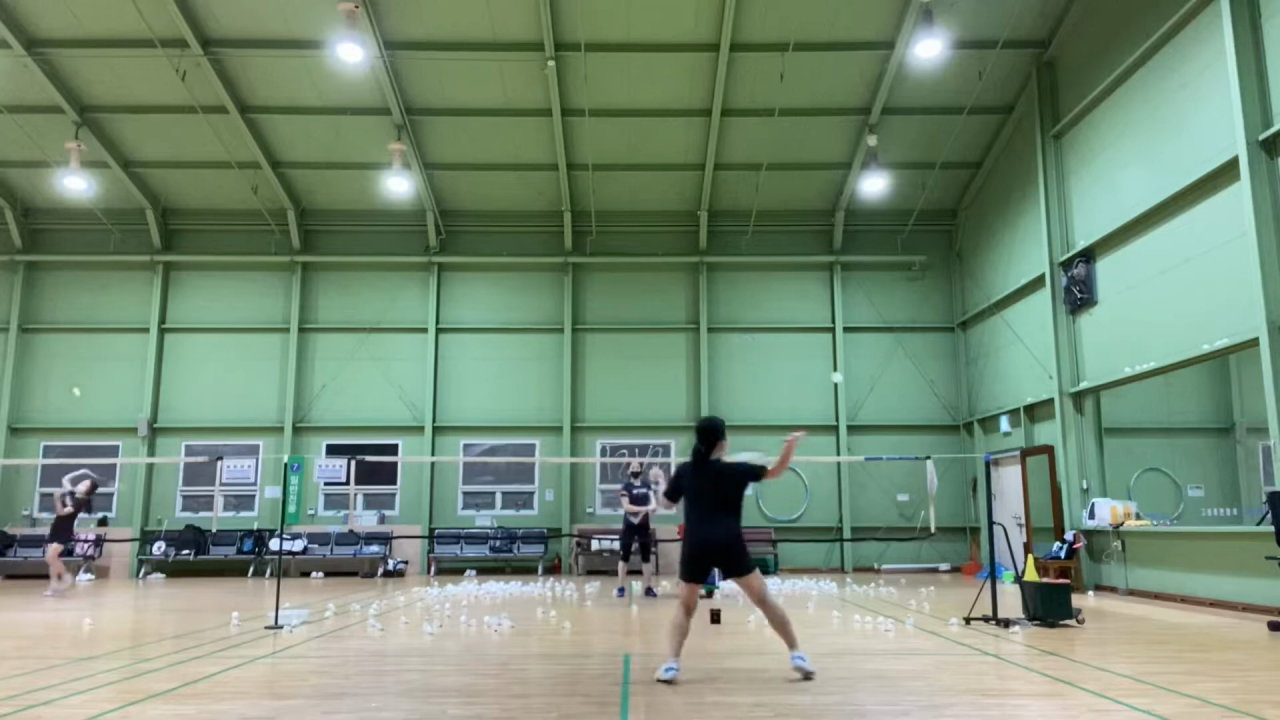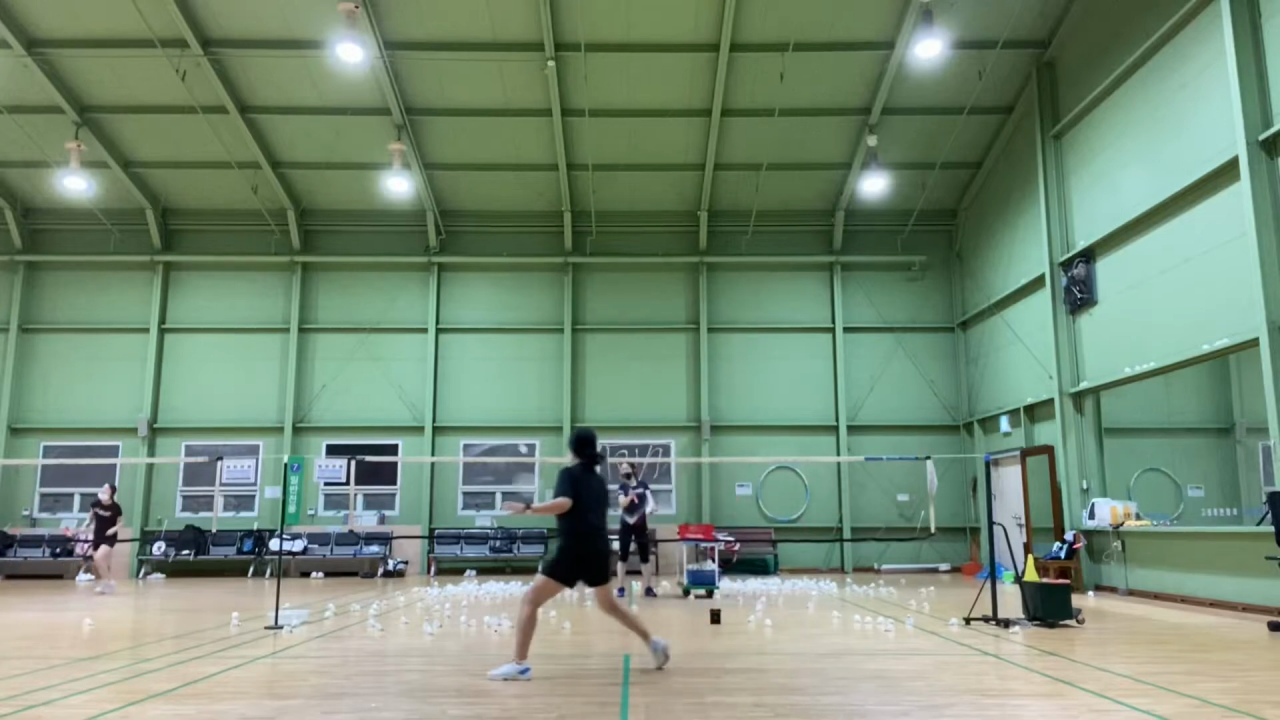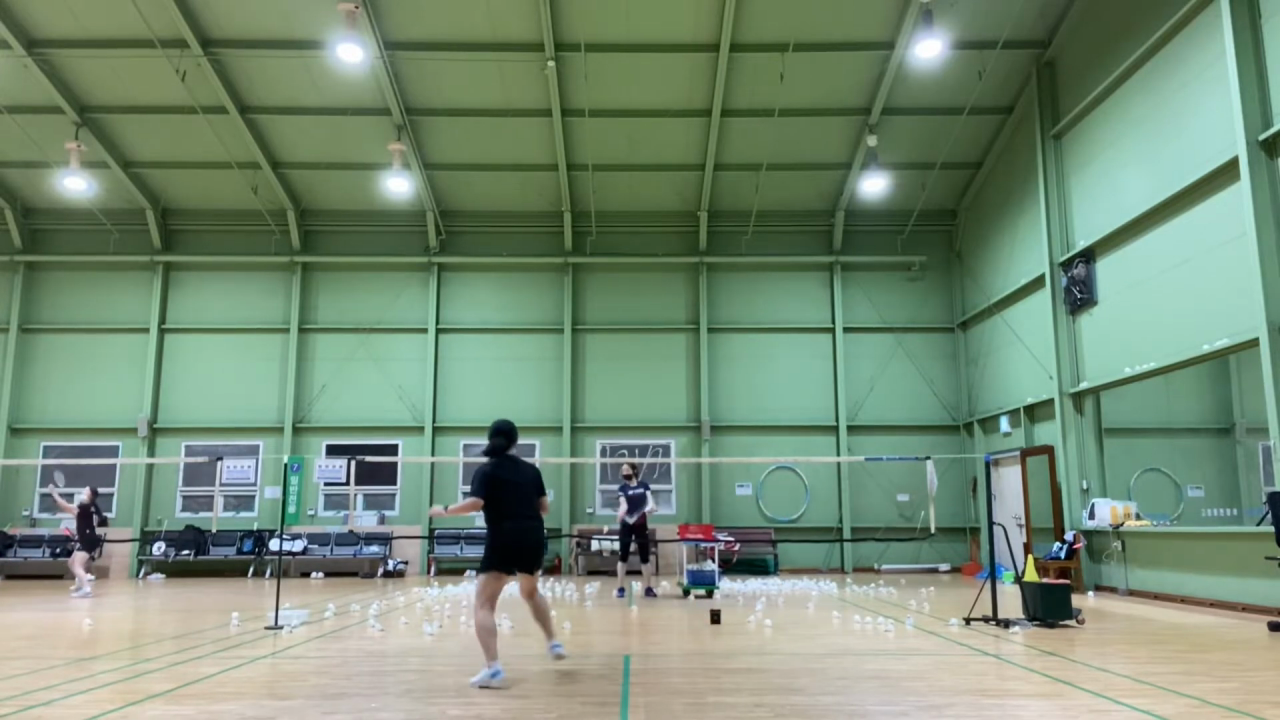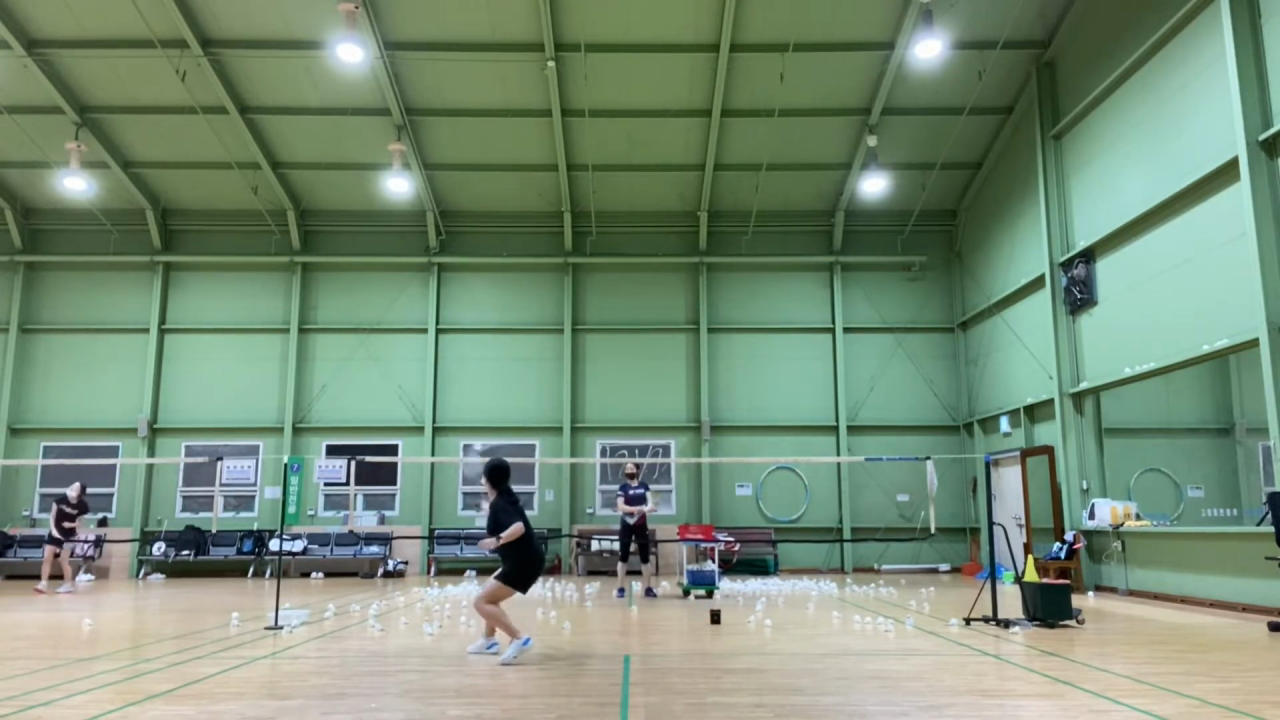
dt=1s
person 1, frame 1
left shoulder: (685, 471)
right shoulder: (733, 471)
left elbow: (667, 502)
right elbow: (775, 471)
right wrist: (790, 445)
left hip: (694, 547)
right hip: (729, 544)
left knee: (685, 607)
right knee: (764, 601)
left ankle: (672, 664)
right ankle: (796, 656)
person 1, frame 2
left shoulder: (570, 473)
right shoulder: (599, 480)
left elbow: (562, 503)
left wrist: (527, 508)
left hip: (574, 552)
right hip: (599, 550)
left knee: (530, 602)
right knee: (608, 604)
left ankle: (520, 665)
right ankle: (654, 644)
person 1, frame 3
left shoulder: (486, 470)
right shoulder: (530, 469)
left elbow: (475, 504)
right elbow: (544, 506)
left wrist: (445, 511)
left hip: (502, 541)
right hip: (533, 540)
left knee: (483, 606)
right knee: (530, 592)
left ankle: (493, 668)
right ankle: (553, 644)
person 1, frame 4
left shoulder: (501, 504)
right shoulder: (502, 499)
left elbow: (519, 527)
left wrist: (498, 540)
left hip: (524, 563)
right hip: (522, 561)
left knee: (482, 602)
right knee: (489, 593)
left ankle: (519, 638)
right ankle: (489, 640)
